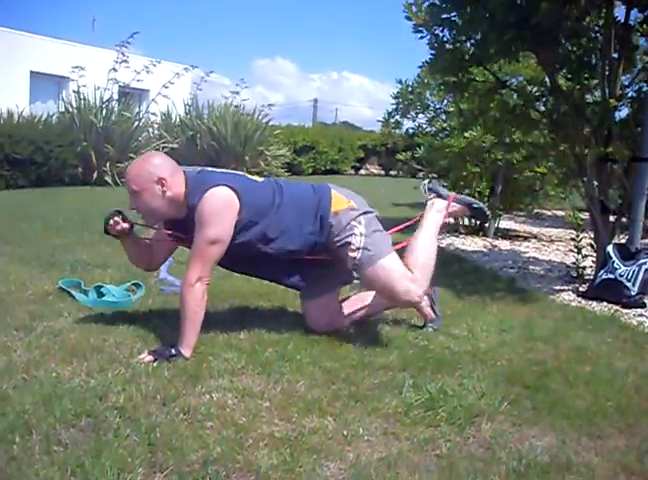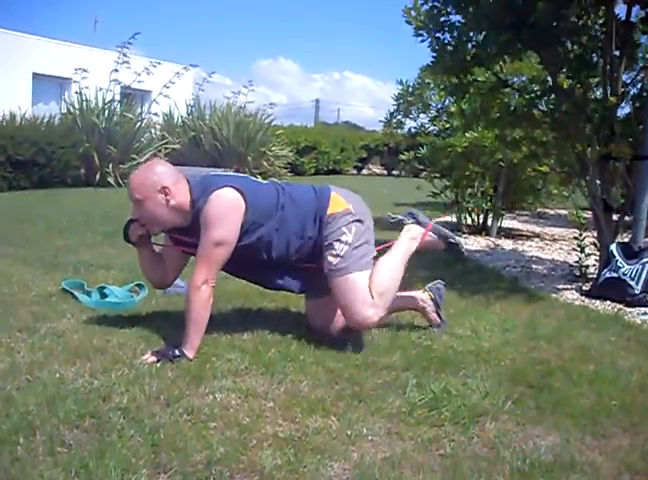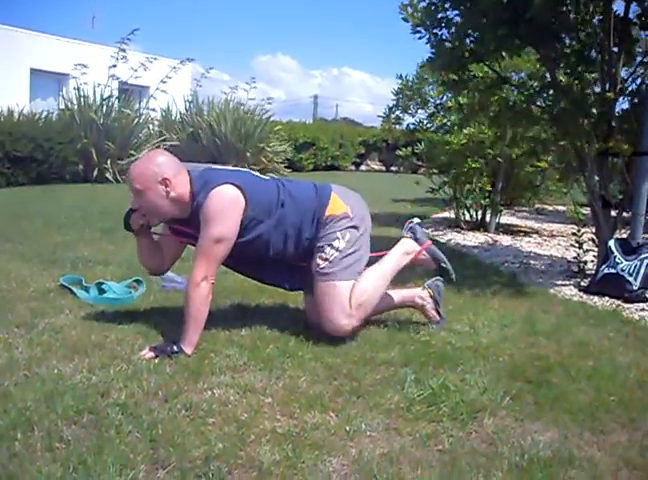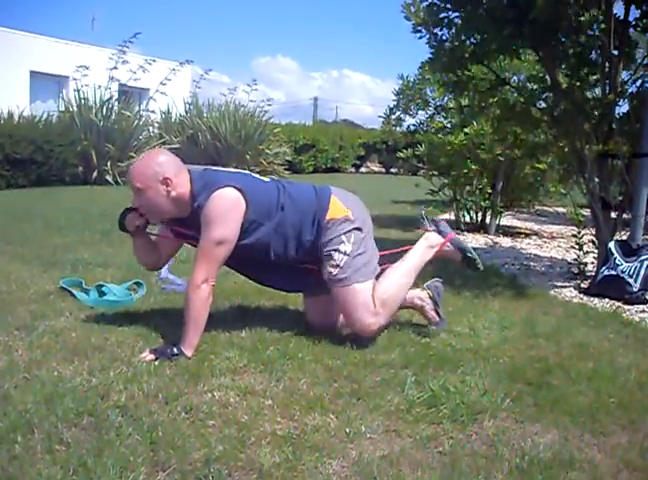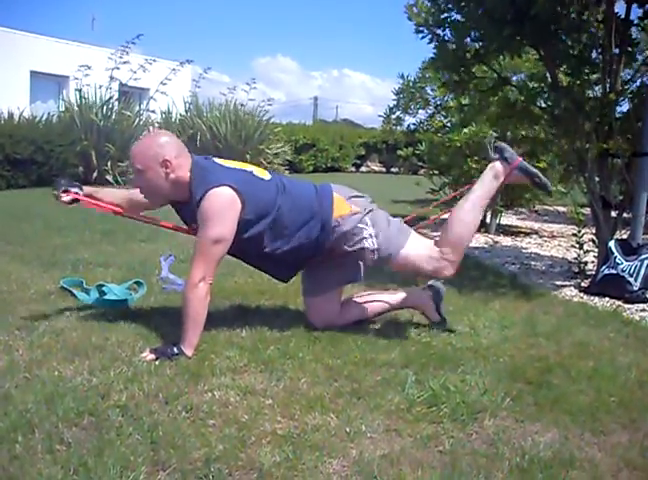
dt=0.2s
person 1, frame 1
left shoulder: (213, 200)
right shoulder: (175, 212)
left elbow: (196, 281)
right elbow: (147, 262)
left wrist: (183, 350)
right wrist: (125, 234)
left hip: (340, 214)
right hip: (318, 238)
left knee: (407, 289)
right knee: (320, 322)
left ankle: (437, 206)
right ankle: (420, 299)
person 1, frame 2
left shoulder: (219, 201)
right shoulder: (181, 218)
left elbow: (202, 283)
right elbow: (160, 278)
left wrist: (186, 350)
right wrist: (140, 242)
left hip: (338, 214)
right hip: (320, 231)
left knee: (365, 316)
right knee: (324, 323)
left ankle: (413, 234)
right ankle: (422, 298)
person 1, frame 3
left shoulder: (219, 198)
right shoulder: (179, 208)
left elbow: (202, 279)
right elbow: (157, 265)
left wrist: (184, 346)
right wrist: (141, 231)
left hip: (337, 213)
right hip: (317, 227)
left knee: (340, 322)
right knee: (320, 318)
left ankle: (409, 248)
right ankle: (420, 295)
person 1, frame 4
left shoulder: (219, 200)
right shoulder: (179, 207)
left elbow: (202, 281)
right elbow: (152, 260)
left wrist: (185, 348)
right wrist: (135, 230)
left hip: (335, 218)
right hip: (317, 237)
left knee: (367, 324)
right knee: (322, 319)
left ankle: (432, 241)
right ankle: (421, 296)
person 1, frame 5
left shoulder: (216, 196)
right shoulder: (182, 182)
left elbow: (199, 279)
right elbow: (127, 198)
left wrist: (185, 348)
right wrist: (81, 192)
left hip: (340, 217)
right hip: (322, 234)
left knee: (441, 261)
right knee: (324, 317)
left ankle: (499, 169)
right ankle: (420, 298)
